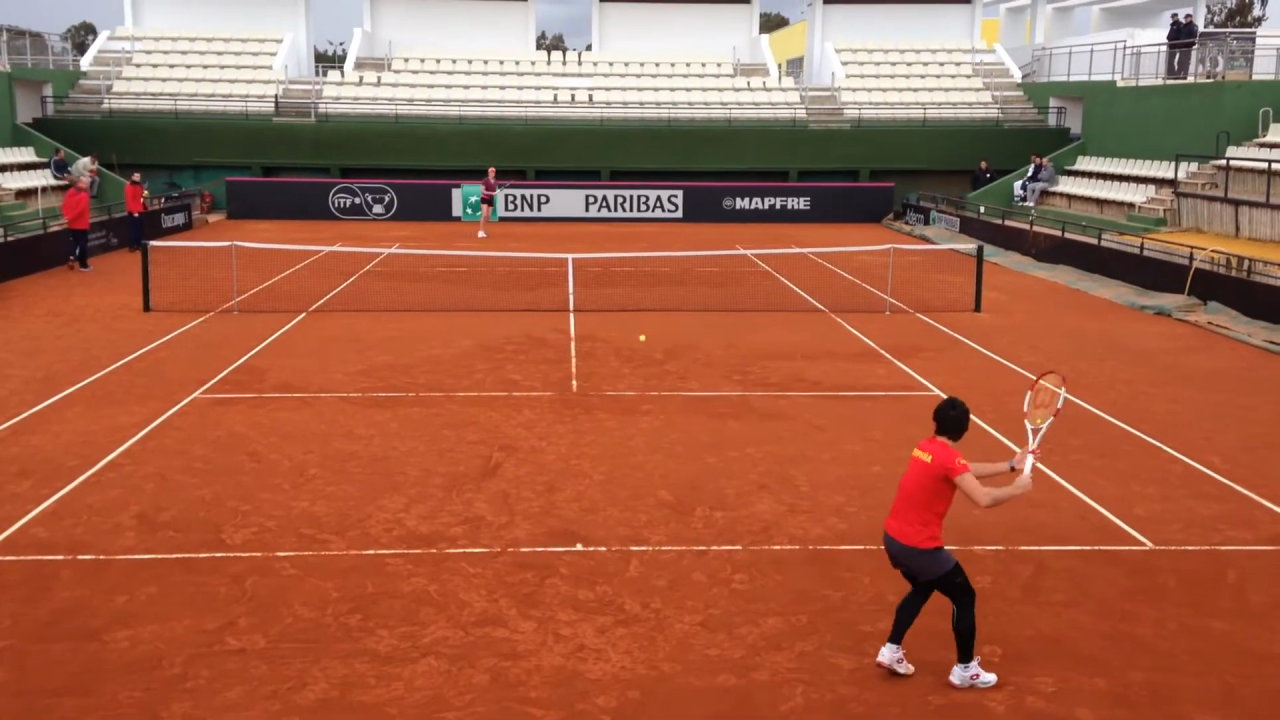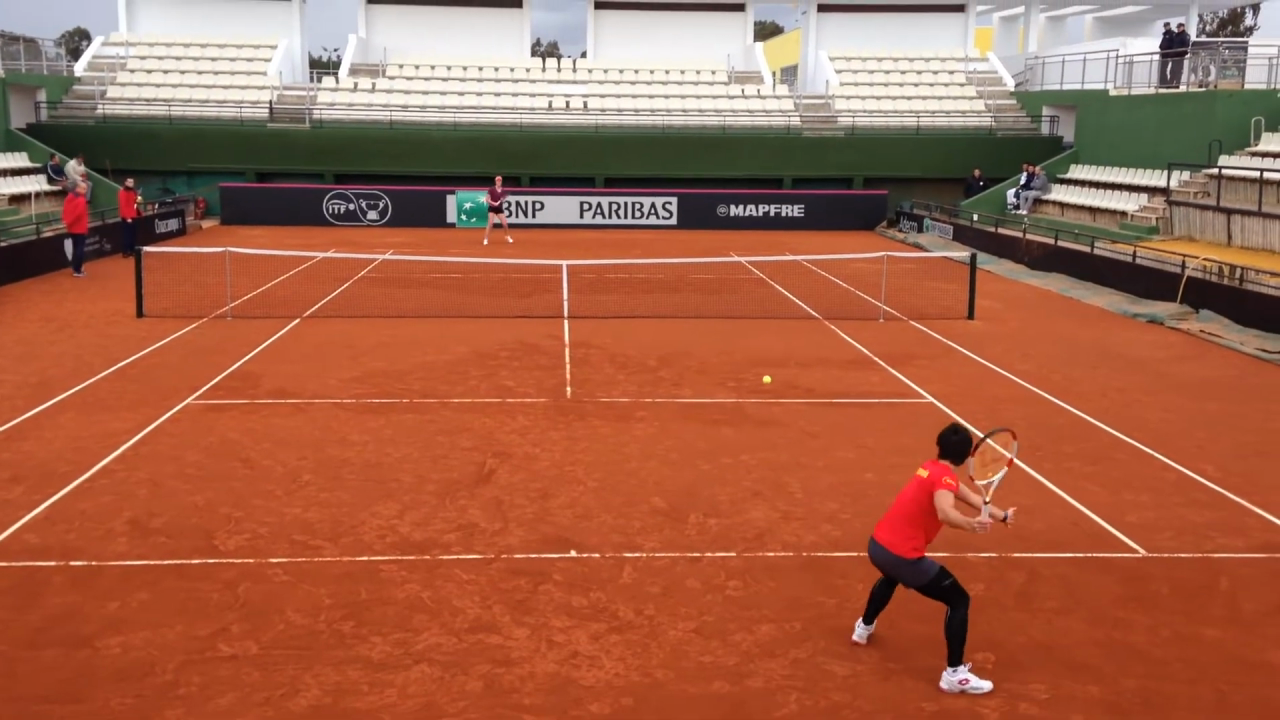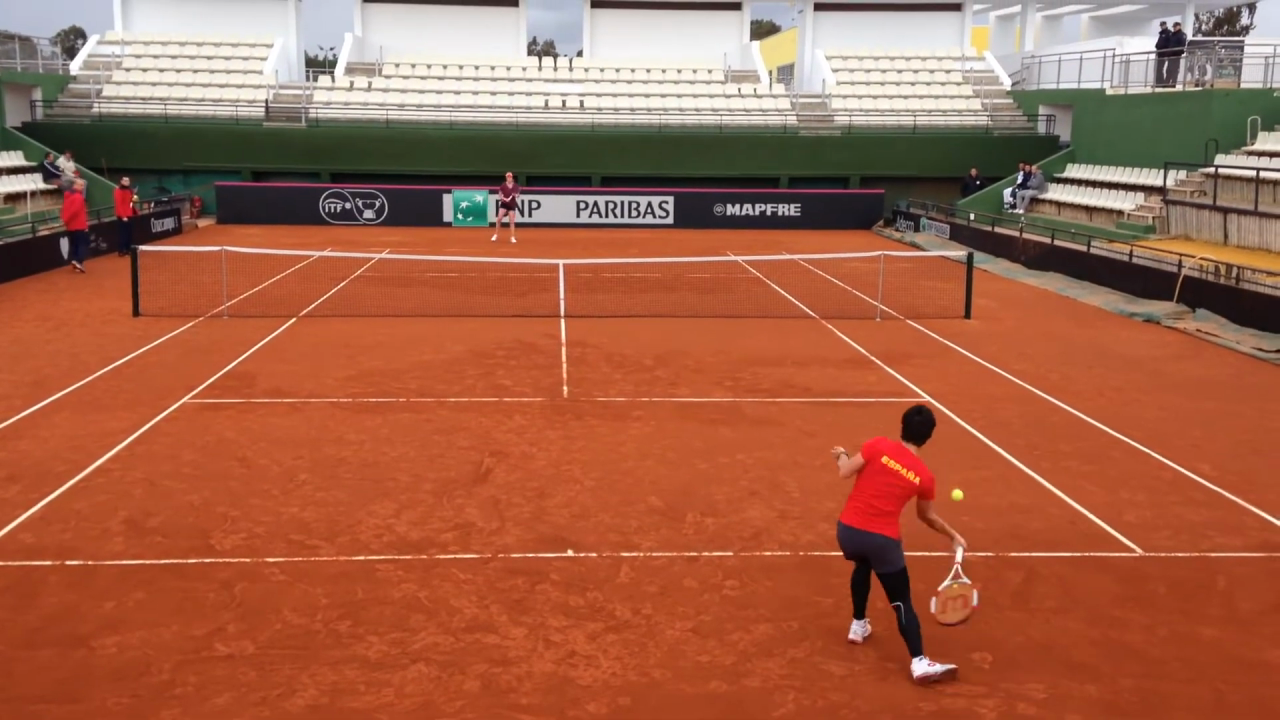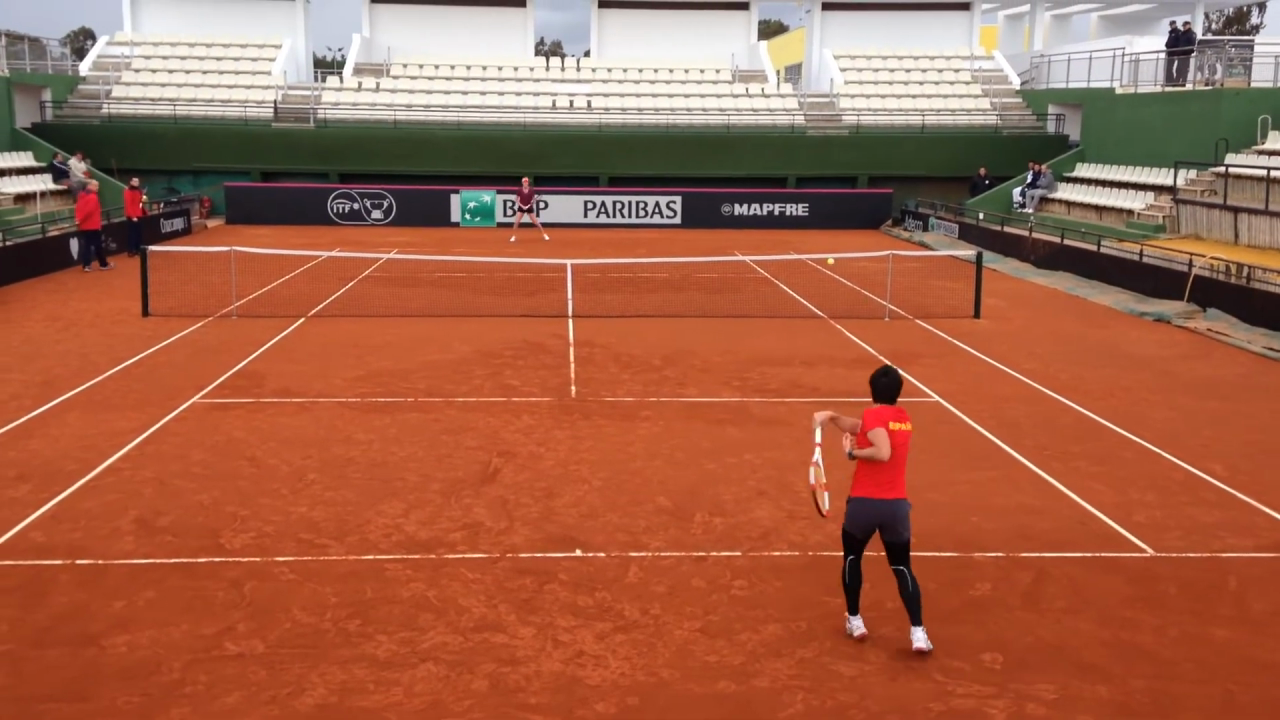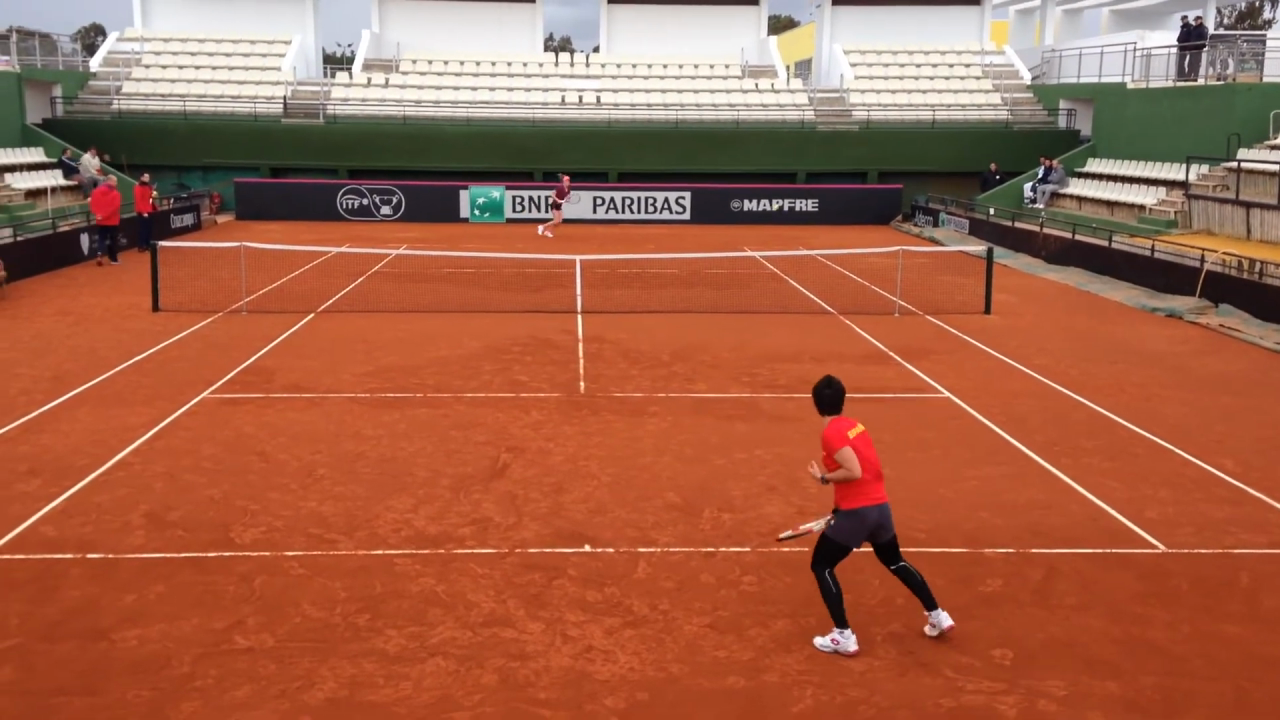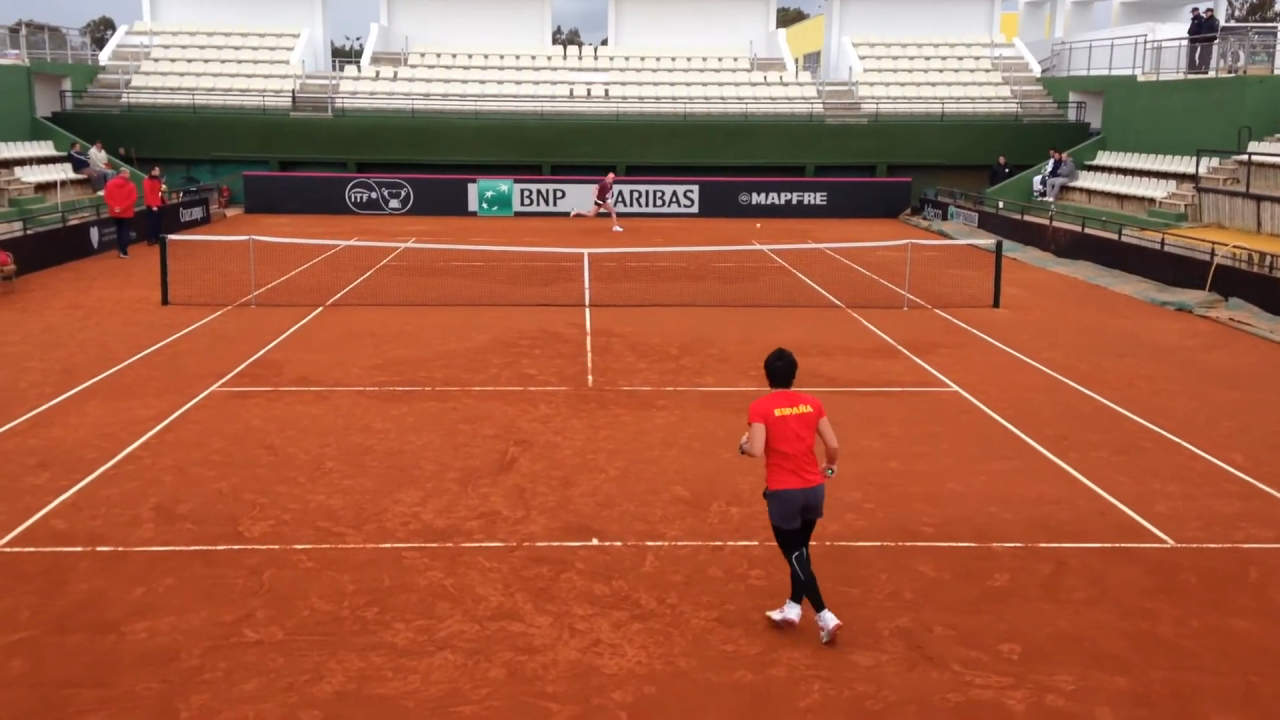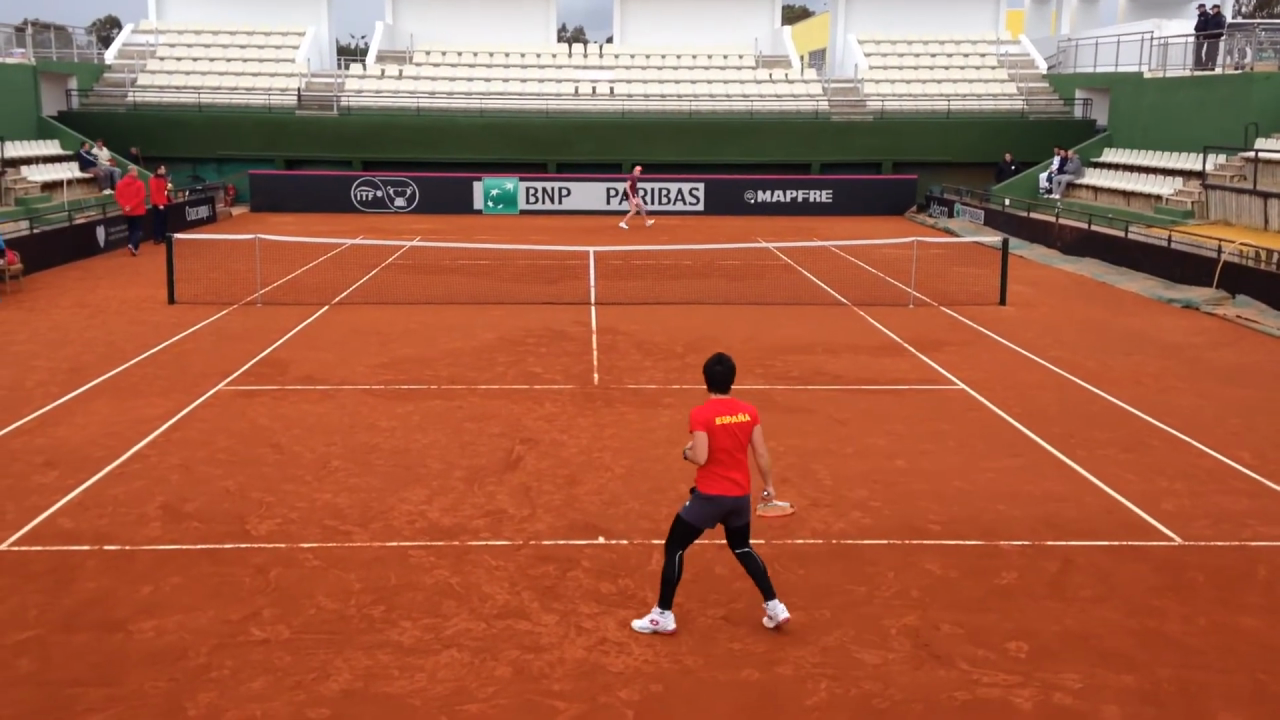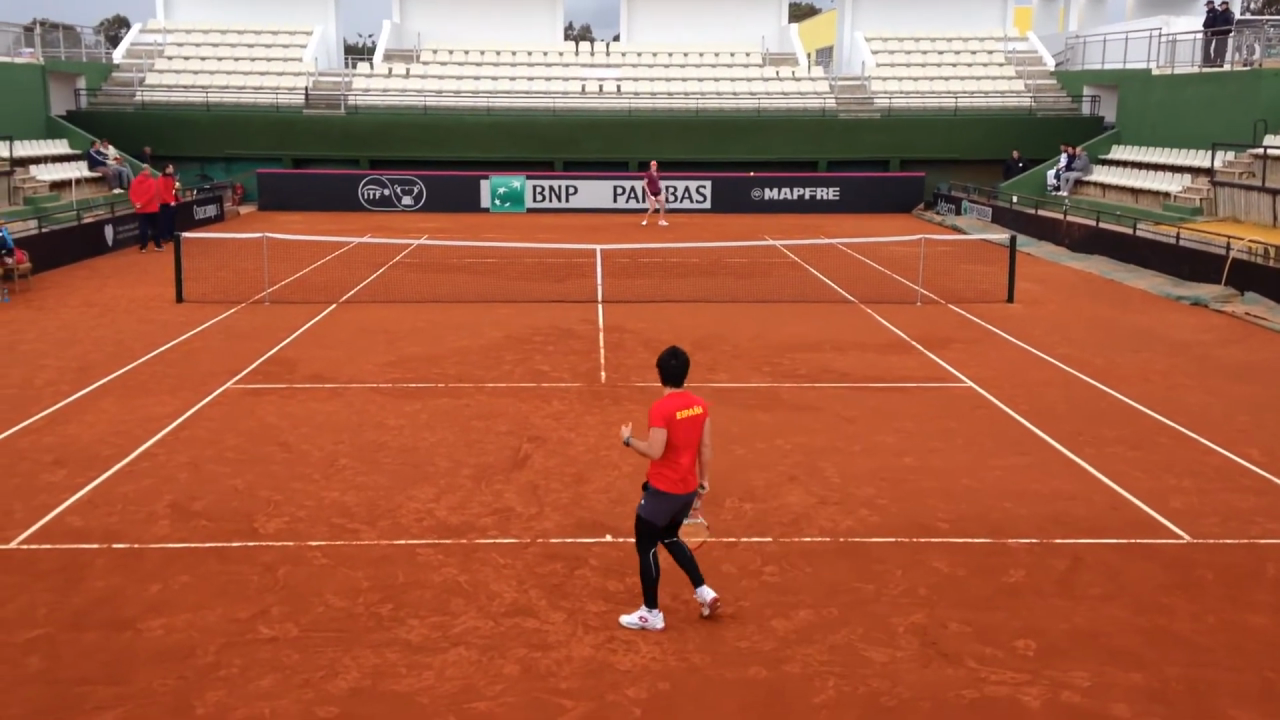
dt=0.3s
person 1, frame 1
left shoulder: (925, 447)
right shoulder: (950, 459)
left elbow: (968, 471)
right elbow: (983, 498)
left wrist: (1009, 466)
right wrist: (1019, 488)
left hip: (892, 538)
right hip: (919, 547)
left knee: (921, 590)
right knee: (964, 598)
left ankle: (892, 651)
right ankle: (964, 669)
person 1, frame 2
left shoulder: (932, 469)
right shoulder: (945, 478)
left elbow: (970, 497)
right elbow: (945, 513)
left wrist: (1002, 515)
right wrist: (971, 524)
left hip: (877, 545)
right hip: (902, 556)
left knee: (891, 577)
right knee: (959, 601)
left ankle: (864, 628)
right ankle: (954, 674)
person 1, frame 3
left shoulder: (879, 445)
right shoulder: (924, 476)
left elbow: (844, 472)
right elbow: (927, 517)
left wrist: (842, 455)
right wrist: (952, 535)
left hip: (847, 530)
right hip: (883, 538)
left knee: (862, 567)
right knee: (900, 601)
left ankle: (858, 625)
right ankle: (920, 662)
person 1, frame 4
left shoulder: (874, 415)
right shoulder: (903, 417)
left elbow: (883, 453)
left wrist: (852, 452)
right wrist: (833, 417)
left hip: (863, 502)
right hip: (896, 504)
left knee: (852, 555)
right knee: (902, 568)
left ankle: (855, 620)
right ankle: (918, 632)
person 1, frame 5
left shoulder: (831, 432)
right shoulder: (854, 425)
left elbow: (855, 472)
left wrist: (823, 477)
left hip: (853, 513)
right hip: (880, 507)
left knee: (821, 567)
right knee: (895, 562)
left ankle: (843, 636)
right ankle: (938, 616)
person 1, frame 6
left shoulder: (760, 407)
right shoulder: (812, 404)
left elbow: (757, 450)
right elbow: (833, 445)
left wrist: (743, 445)
right wrist: (830, 465)
left hip: (783, 492)
right hip: (814, 488)
left knee: (793, 553)
right knee: (800, 546)
left ankle: (825, 616)
right ankle: (793, 608)
person 1, frame 7
left shoulder: (701, 414)
right shoulder: (748, 411)
left elbow: (700, 458)
right elbow: (761, 453)
left wrist: (687, 451)
right wrist: (768, 485)
left hip: (708, 496)
right hip: (739, 496)
left knee: (673, 548)
right knee: (741, 549)
left ankle: (663, 615)
right ankle: (775, 607)
person 1, frame 8
left shoulder: (661, 408)
right shoulder: (700, 405)
left elbow: (655, 452)
right elbow: (705, 446)
left wrist: (628, 439)
right wrist: (703, 479)
left hip: (662, 490)
right hip: (687, 490)
left knee: (646, 547)
right knee: (669, 538)
left ankle: (651, 613)
right ankle: (704, 591)
